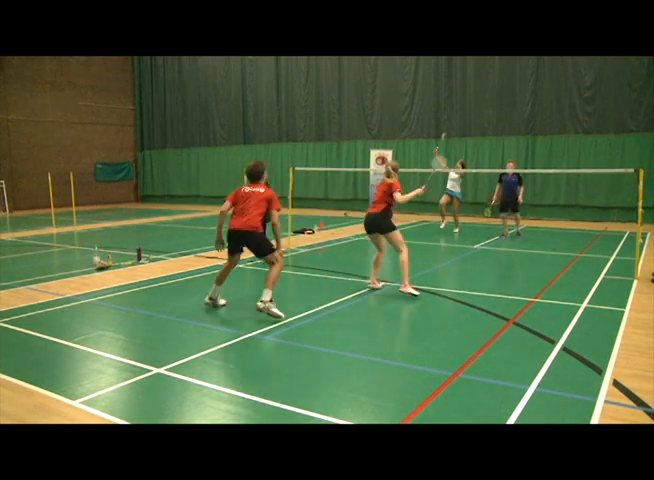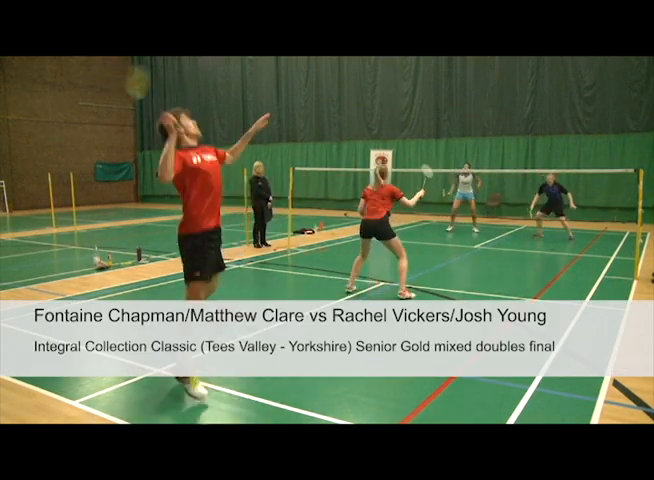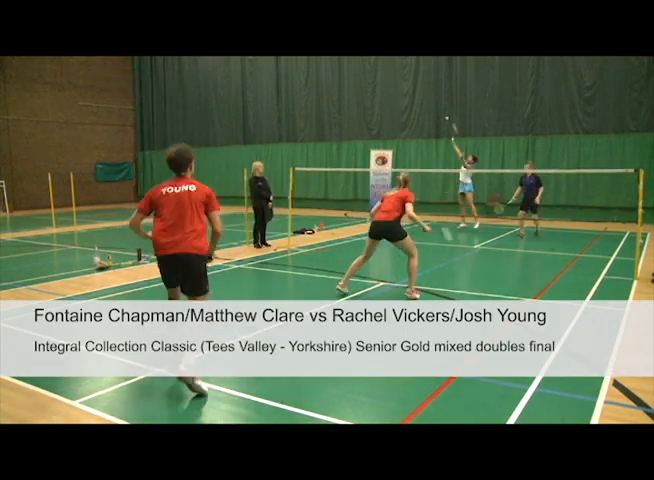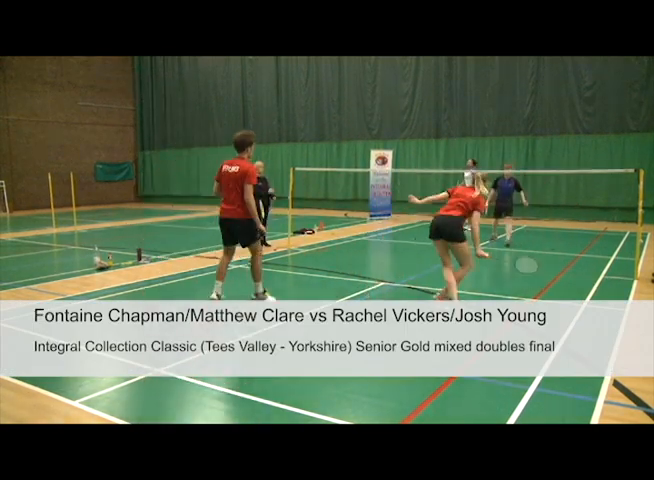
dt=1s
person 1, frame 1
left shoulder: (241, 191)
right shoulder: (271, 194)
left elbow: (223, 210)
right elbow: (275, 221)
left wrist: (219, 236)
right wrist: (279, 244)
left hip: (234, 230)
right hip: (250, 231)
left knee: (232, 262)
right knee: (278, 262)
left ankle: (213, 297)
right ankle: (266, 302)
person 1, frame 2
left shoulder: (209, 152)
right shoulder: (179, 156)
left elbow: (231, 156)
right elbow: (165, 176)
left wrist: (253, 130)
right wrist: (172, 138)
left hip: (210, 230)
right hip: (195, 234)
left knee: (205, 294)
right knee: (195, 302)
right ankle: (186, 372)
person 1, frame 3
left shoulder: (157, 191)
right shoulder: (204, 190)
left elbow: (134, 223)
right elbow: (218, 230)
left wrist: (146, 235)
right wrist: (211, 251)
left hip: (164, 253)
right hip: (192, 253)
left knee: (174, 295)
person 1, frame 4
left shoulder: (225, 165)
right shoulder: (248, 169)
left elbow: (216, 190)
right elbow: (248, 197)
right wrist: (258, 222)
left hip: (225, 216)
right hip: (240, 217)
left knee: (227, 256)
right knee: (257, 252)
left ankle: (216, 293)
right ankle: (260, 293)
person 2, frame 1
left shoulder: (382, 183)
right shoulder: (394, 183)
right elbow: (399, 199)
right wrist: (416, 192)
left hip: (369, 219)
right hip: (380, 218)
left knee: (381, 250)
right knee: (403, 250)
left ankle: (373, 281)
right ankle: (405, 285)
person 2, frame 2
left shoulder: (368, 189)
right shoulder: (391, 188)
left elbow: (360, 210)
right elbow: (410, 204)
right wrist: (419, 194)
left hip: (365, 224)
right hip: (381, 224)
left knee: (363, 255)
right knee: (402, 256)
left ankle: (351, 285)
right ankle: (403, 290)
person 2, frame 3
left shoulder: (388, 194)
right shoulder: (408, 194)
left elbow: (373, 212)
right elbow: (410, 214)
right wrist: (424, 225)
left hip: (376, 225)
right hip: (391, 227)
left knee: (365, 256)
right knee: (413, 254)
left ankle: (343, 284)
right ankle: (411, 290)
person 2, frame 4
left shoulder: (458, 188)
right shoulder: (480, 199)
left elbow: (435, 198)
right elbow: (474, 224)
left wrist: (418, 201)
right wrist: (478, 249)
left hip: (437, 222)
right hip: (453, 224)
left knee: (447, 265)
right knee: (466, 265)
left ankle: (454, 298)
right ankle: (442, 296)
